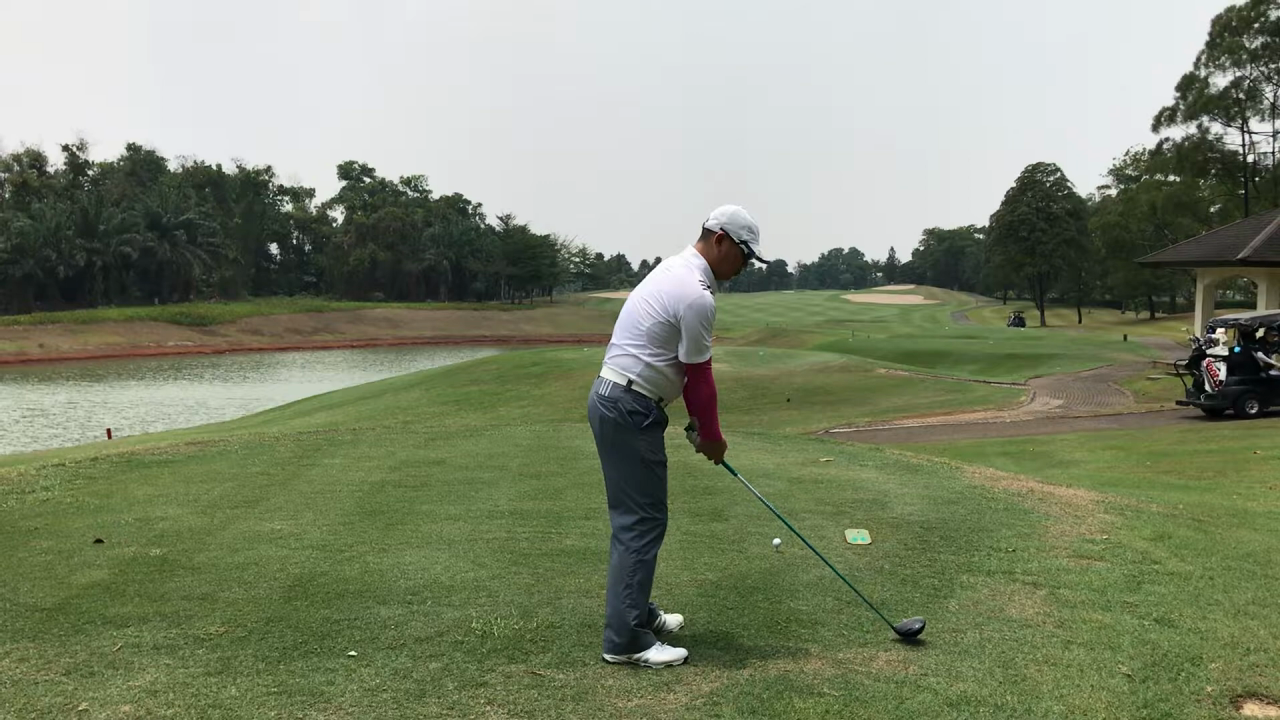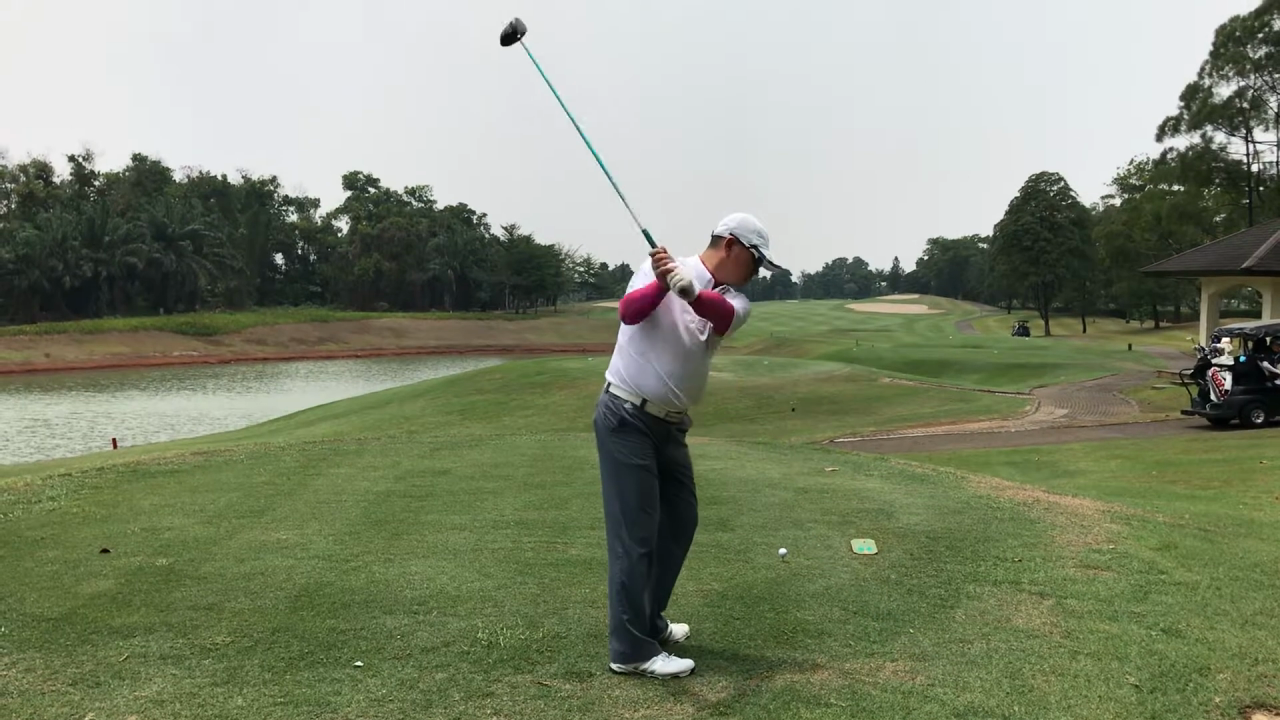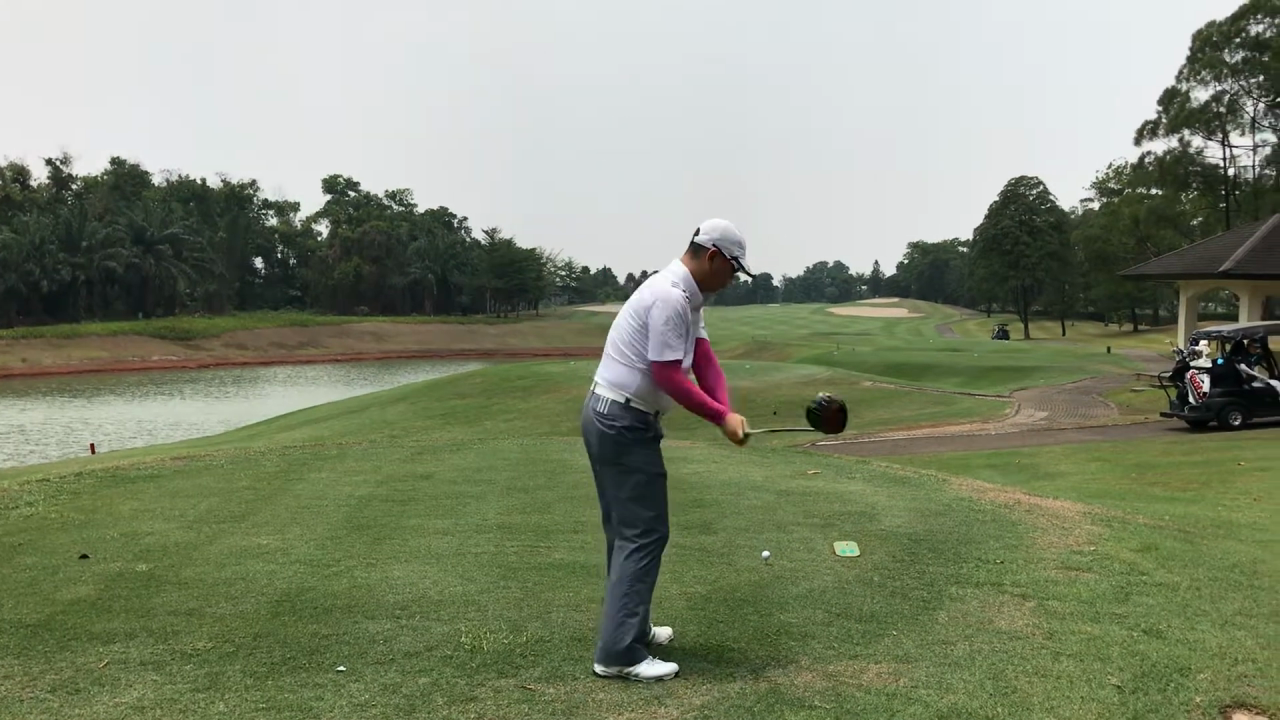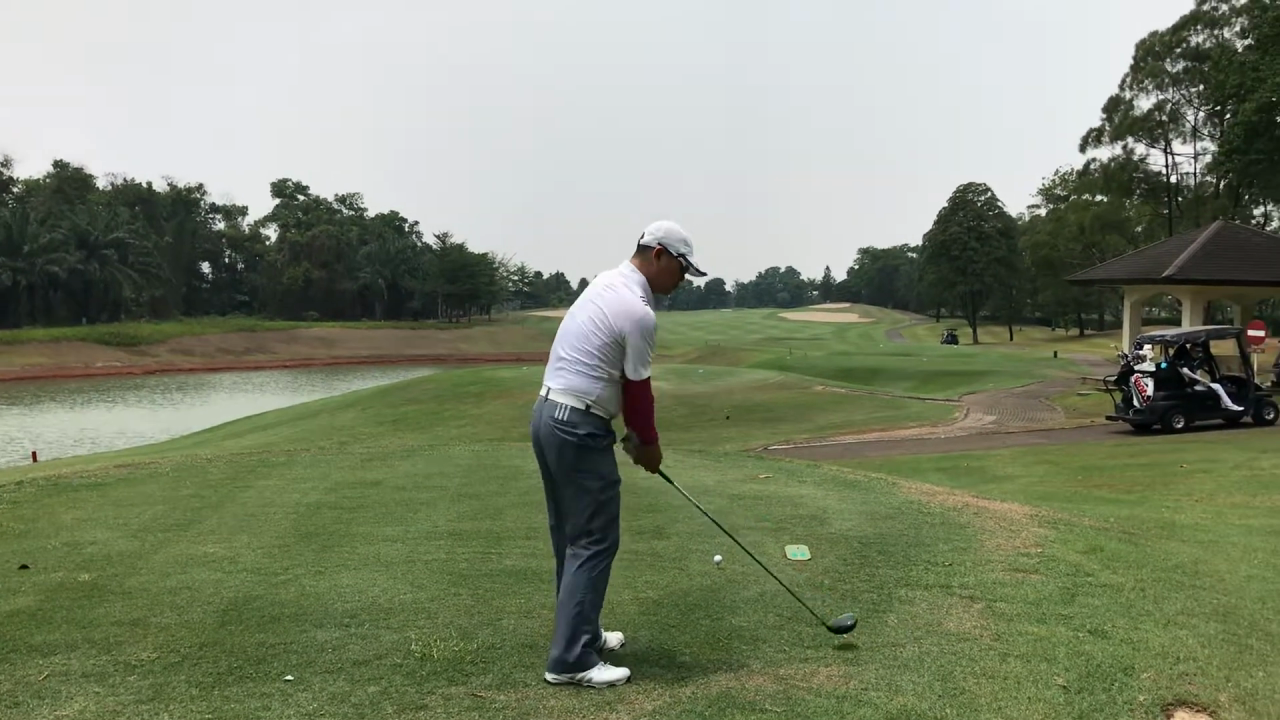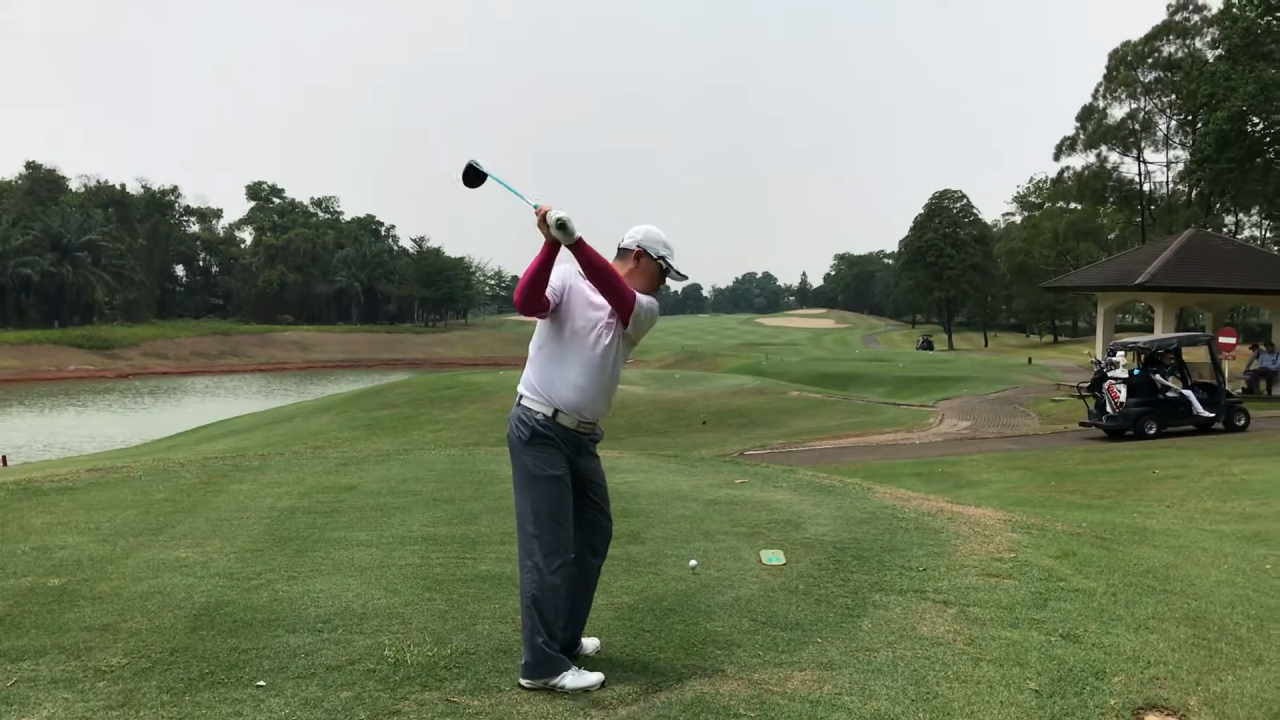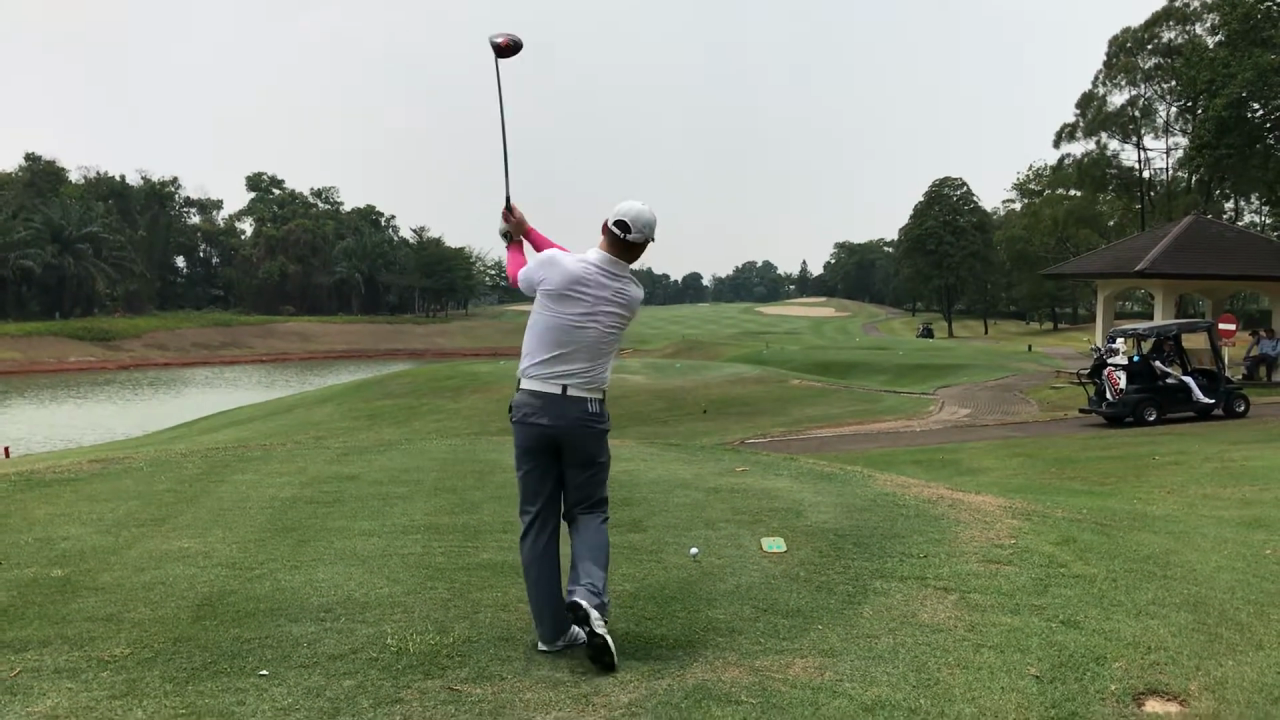
dt=0.7s
person 1, frame 1
left shoulder: (677, 268)
right shoulder: (696, 295)
right elbow: (700, 377)
left wrist: (697, 421)
right wrist: (712, 435)
left hip: (618, 400)
right hip: (630, 409)
left knee: (639, 514)
right knee: (641, 520)
left ankle: (636, 611)
right ankle: (625, 639)
person 1, frame 2
left shoulder: (737, 303)
right shoulder: (657, 271)
left elbow: (717, 311)
right elbow: (630, 312)
left wrist: (688, 286)
right wrist: (663, 280)
left hip: (670, 425)
right hip: (625, 418)
left knee: (679, 524)
right knee: (634, 533)
left ankle: (647, 622)
right ankle: (631, 648)
person 1, frame 3
left shoulder: (692, 298)
right shoulder: (668, 295)
left elbow: (704, 358)
right elbow: (670, 379)
left wrist: (727, 410)
right wrist: (721, 418)
left hip: (612, 418)
right hip: (624, 424)
left knee: (629, 529)
right knee: (643, 534)
left ankle: (629, 627)
right ankle: (618, 652)
person 1, frame 4
left shoulder: (609, 285)
right shoulder: (636, 312)
right elbow: (638, 393)
left wrist: (637, 434)
right wrist: (646, 444)
left hip: (555, 419)
right hip: (578, 428)
left knee: (574, 534)
right knee: (592, 541)
left ankle: (580, 633)
right ankle: (569, 659)
person 1, frame 5
left shoulder: (644, 309)
right shoulder: (566, 279)
left elbow: (617, 295)
right elbow: (525, 303)
left wrist: (576, 243)
right wrist: (553, 245)
left hip: (582, 437)
right hip: (539, 430)
left knee: (592, 537)
right knee: (548, 546)
left ankle: (563, 639)
right ankle: (542, 664)
person 1, frame 6
left shoulder: (554, 267)
right shoulder: (632, 295)
left elbow: (516, 274)
left wrist: (512, 235)
right wrist: (525, 230)
left hip: (533, 407)
right hip: (586, 412)
left knee: (539, 520)
right knee: (589, 513)
left ankle: (552, 628)
right ankle: (588, 596)
